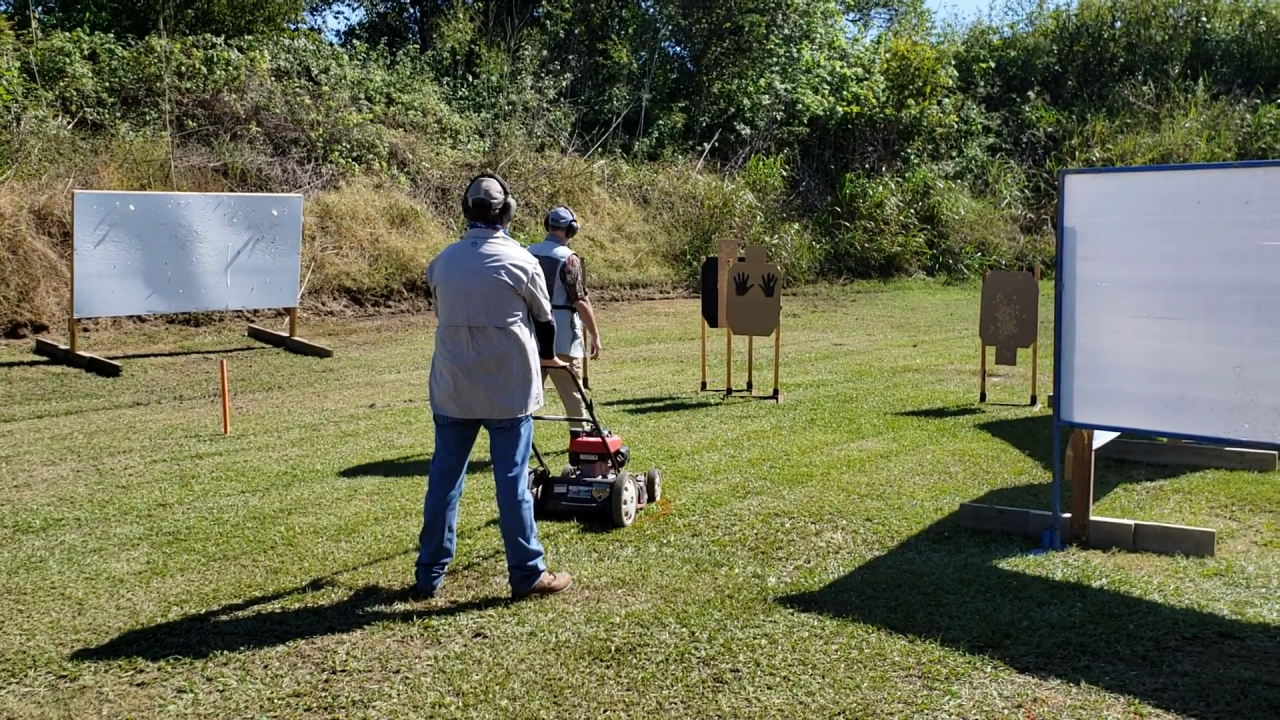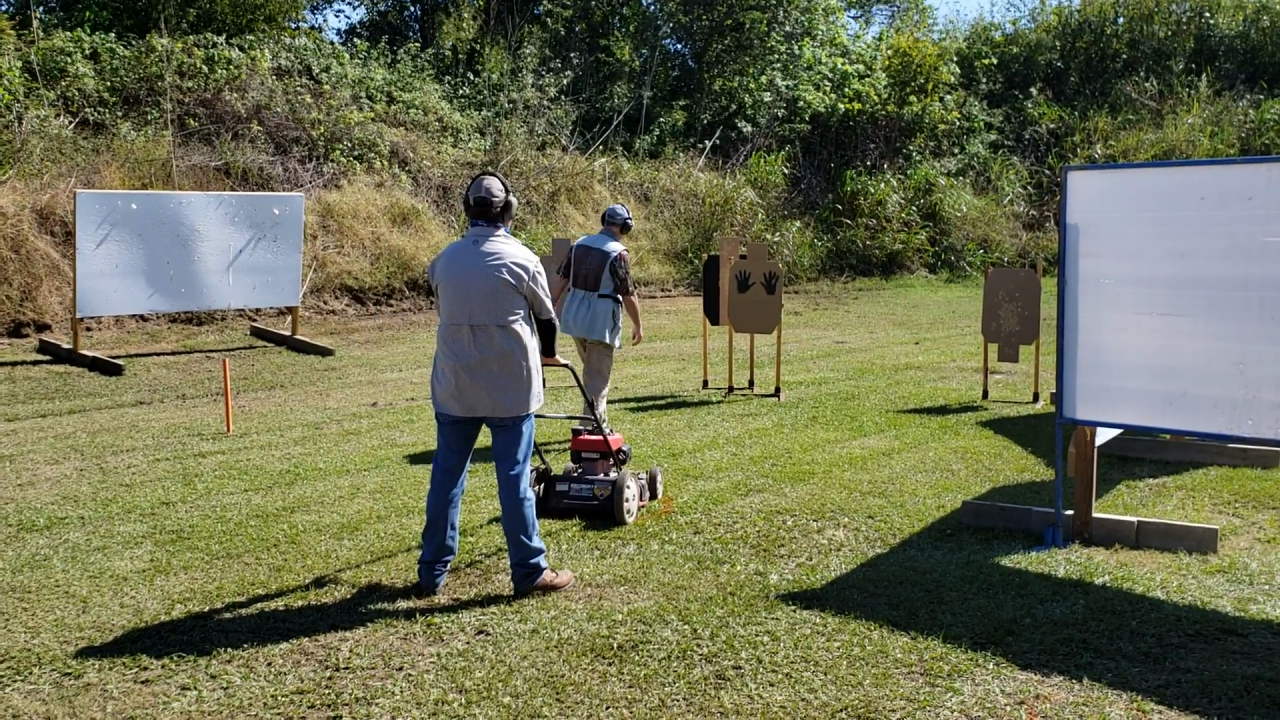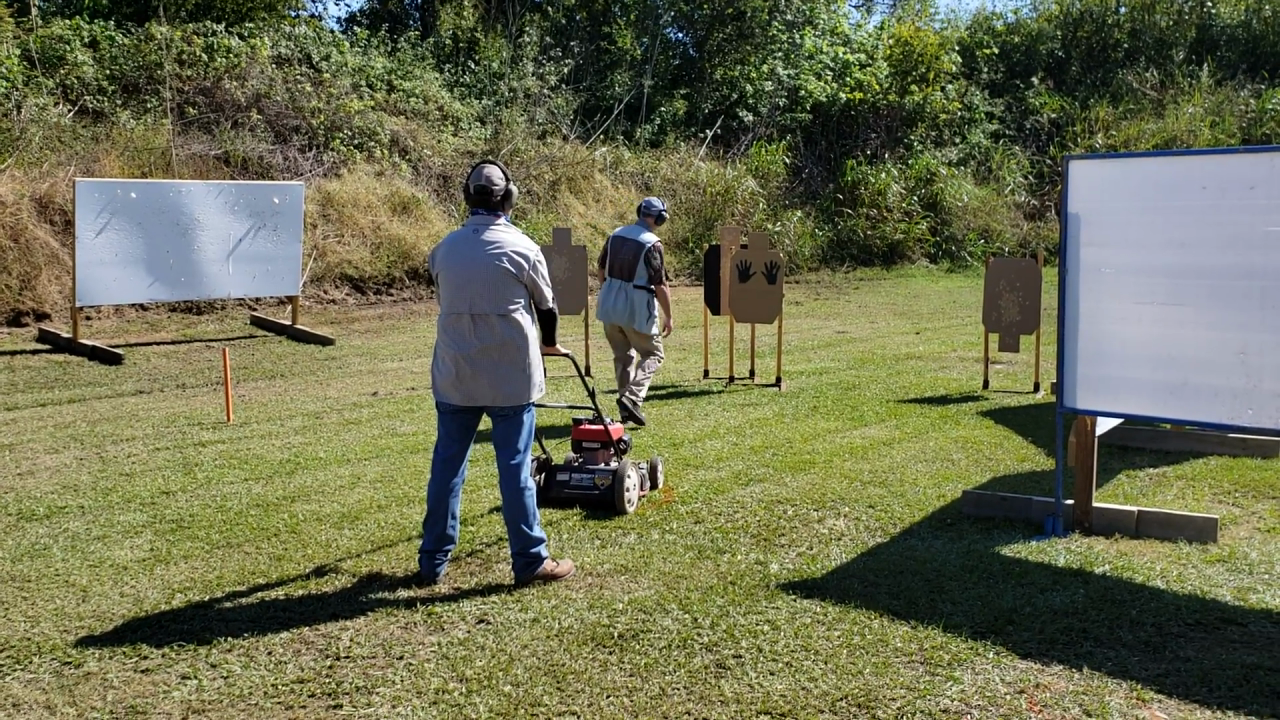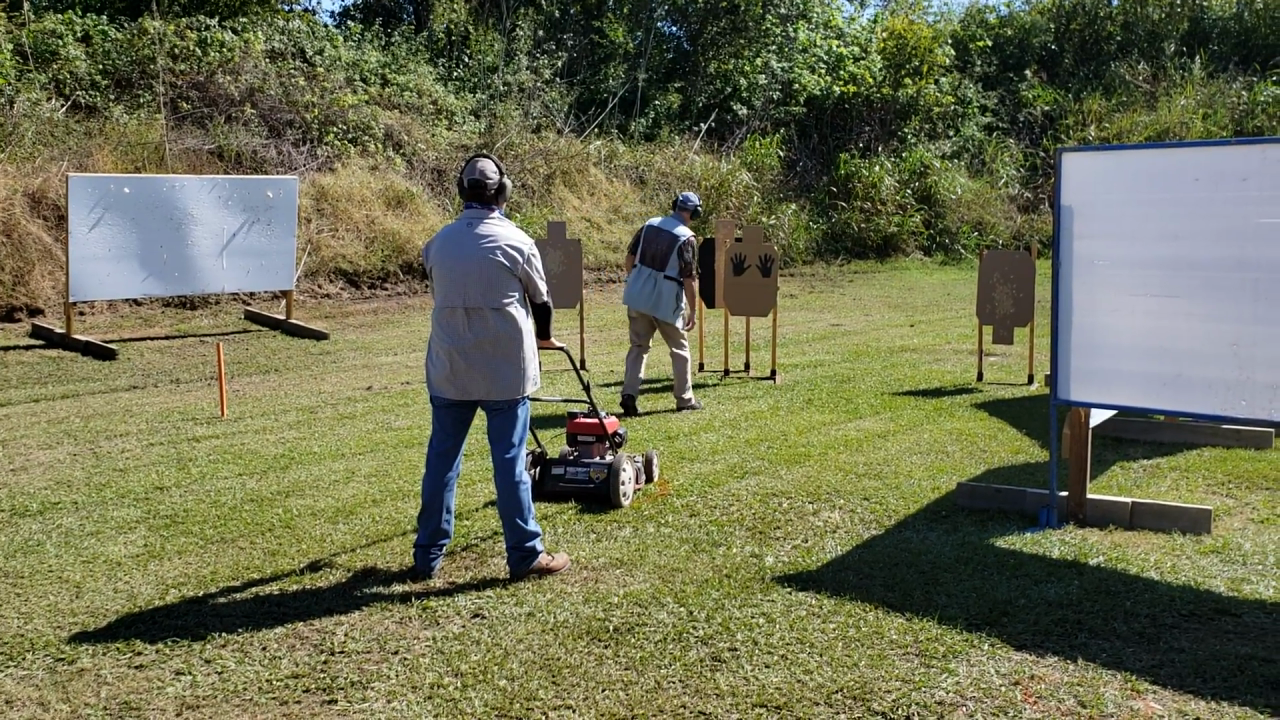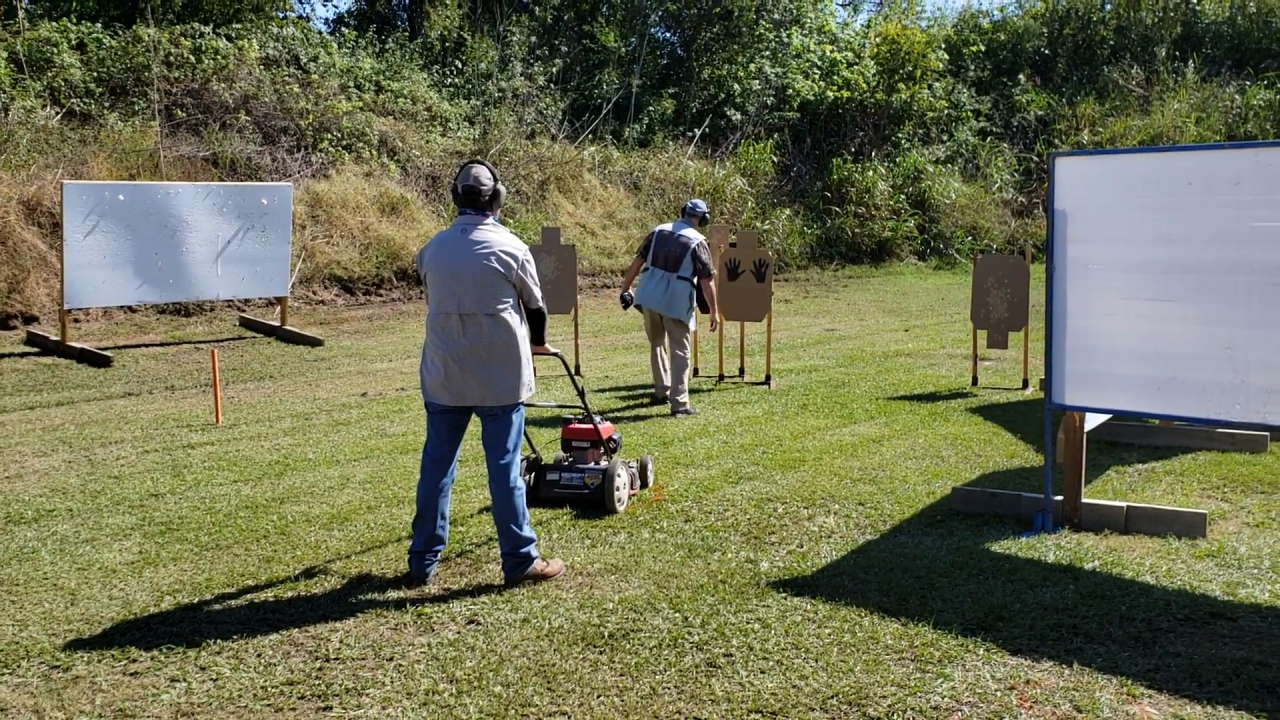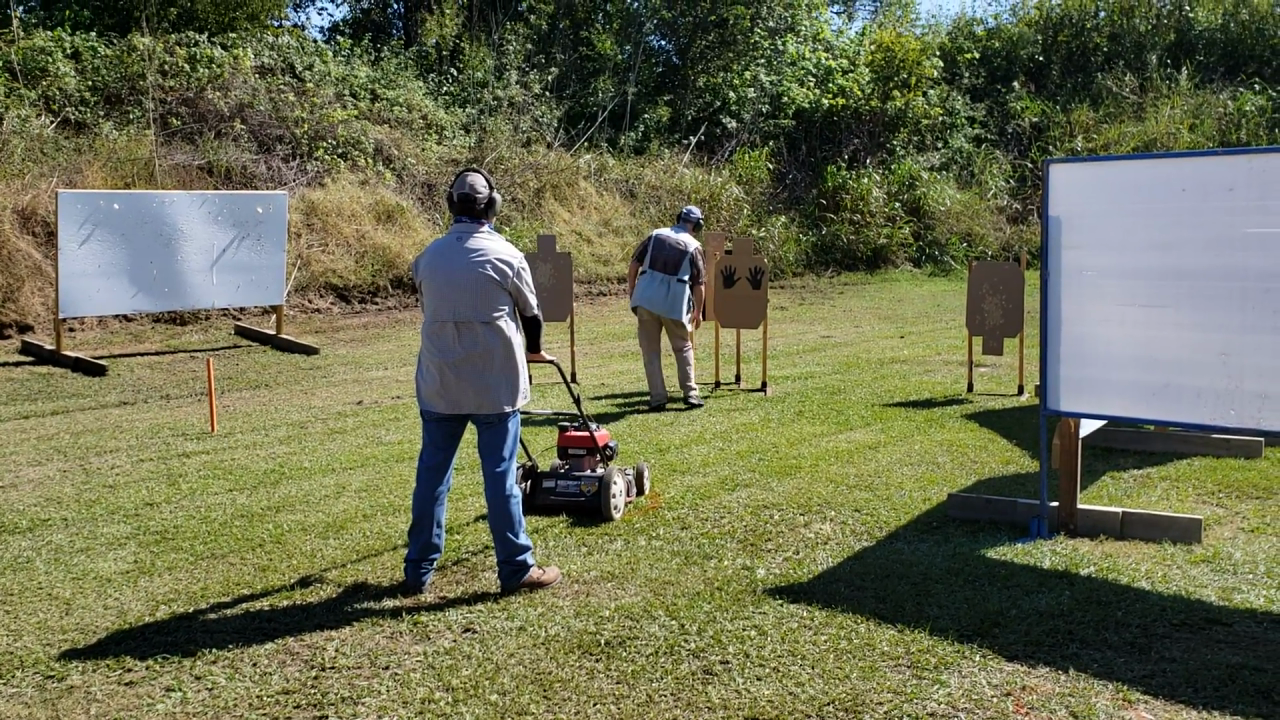
dt=0.4s
person 1, frame 1
left shoulder: (442, 261)
right shoulder: (520, 261)
right elbow: (544, 318)
right wrist: (547, 357)
left hip: (452, 387)
right hip: (508, 388)
left knee: (444, 478)
right knee: (512, 481)
left ankle: (429, 574)
right ankle: (528, 574)
person 1, frame 2
left shoulder: (444, 260)
right shoulder: (522, 259)
right elbow: (545, 317)
right wrist: (549, 355)
left hip: (454, 386)
right hip: (510, 386)
left knee: (446, 476)
right knee: (514, 478)
left ankle: (432, 571)
right ankle: (530, 571)
person 1, frame 3
left shoulder: (444, 249)
right shoulder: (522, 248)
right elbow: (546, 305)
right wrist: (549, 344)
left hip: (454, 375)
right hip: (510, 376)
left knee: (447, 465)
right knee: (515, 468)
left ankle: (432, 561)
right ankle: (530, 560)
person 1, frame 4
left shoulder: (438, 243)
right shoulder: (516, 242)
right elbow: (540, 300)
right wrist: (544, 338)
left hip: (449, 369)
right hip: (505, 370)
left knee: (441, 460)
right knee: (509, 462)
left ankle: (427, 555)
right ankle: (525, 555)
person 1, frame 5
left shoulder: (432, 249)
right shoulder: (510, 247)
right elbow: (534, 305)
right wrist: (538, 343)
left hip: (443, 375)
right hip: (499, 376)
left knee: (436, 466)
right knee: (504, 468)
left ankle: (422, 561)
right ankle: (520, 561)
person 1, frame 6
left shoulder: (428, 256)
right shoulder: (505, 255)
right elbow: (530, 312)
right wrist: (534, 350)
left hip: (438, 383)
right hip: (494, 384)
left knee: (432, 474)
right knee: (500, 475)
left ankle: (418, 569)
right ankle: (516, 568)
person 2, frame 1
left shoulder: (528, 253)
right shoulder: (568, 258)
right elbow: (580, 301)
right wrist: (595, 335)
right hip: (560, 333)
right knee: (571, 390)
right ankle: (582, 437)
person 2, frame 2
left shoulder: (579, 244)
right shoulder: (618, 253)
left elbow: (561, 280)
right elbow: (628, 294)
right wrist: (638, 325)
left hip: (576, 317)
right hip: (602, 321)
left knee: (592, 373)
right knee: (598, 378)
person 2, frame 3
left shoulder: (616, 234)
right shoulder: (652, 244)
left elbow: (600, 270)
right elbow: (660, 285)
right wrist: (668, 316)
left hip: (610, 307)
right hip: (638, 310)
left knee: (623, 359)
right knee: (653, 355)
left ankle: (627, 412)
right ankle: (631, 398)
person 2, frame 4
left shoulder: (650, 225)
right shoulder: (686, 237)
left elbow: (630, 257)
right elbow: (689, 279)
left wrist: (633, 281)
right wrist: (692, 311)
left hip: (638, 295)
right hip: (666, 300)
left knee: (638, 346)
right knee: (679, 348)
left ankle: (629, 393)
right ankle: (684, 399)
person 2, frame 5
left shoulder: (659, 230)
right shoulder: (698, 241)
left elbow: (638, 261)
right elbow: (707, 280)
left wrist: (625, 288)
right wrist: (714, 311)
left hip: (650, 296)
right hip: (677, 301)
left knee: (657, 344)
right knee: (680, 352)
left ankle: (662, 392)
right ankle: (679, 404)
person 2, frame 6
left shoulder: (656, 235)
right shoulder: (694, 247)
left elbow: (634, 264)
right elbow: (698, 284)
left wrist: (632, 290)
right wrist: (698, 312)
left hip: (646, 299)
right hip: (674, 303)
left knee: (650, 351)
right knee: (683, 348)
left ankle: (658, 399)
right ankle: (691, 393)
